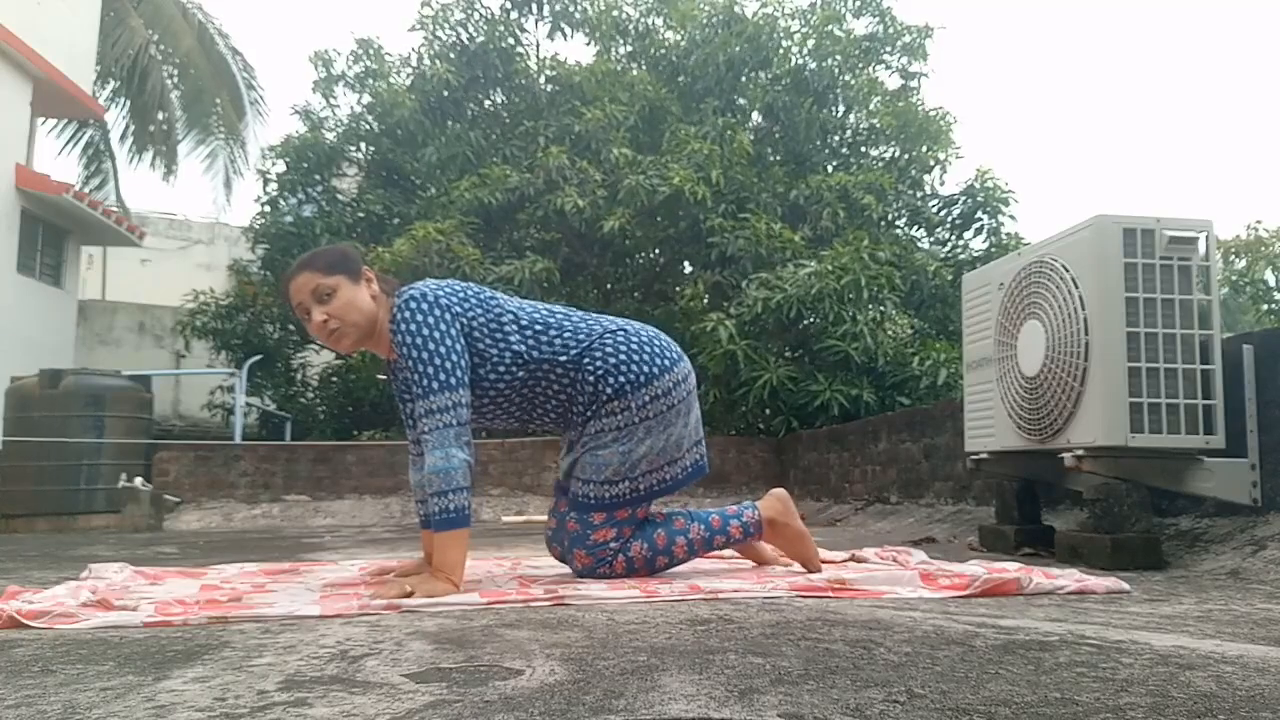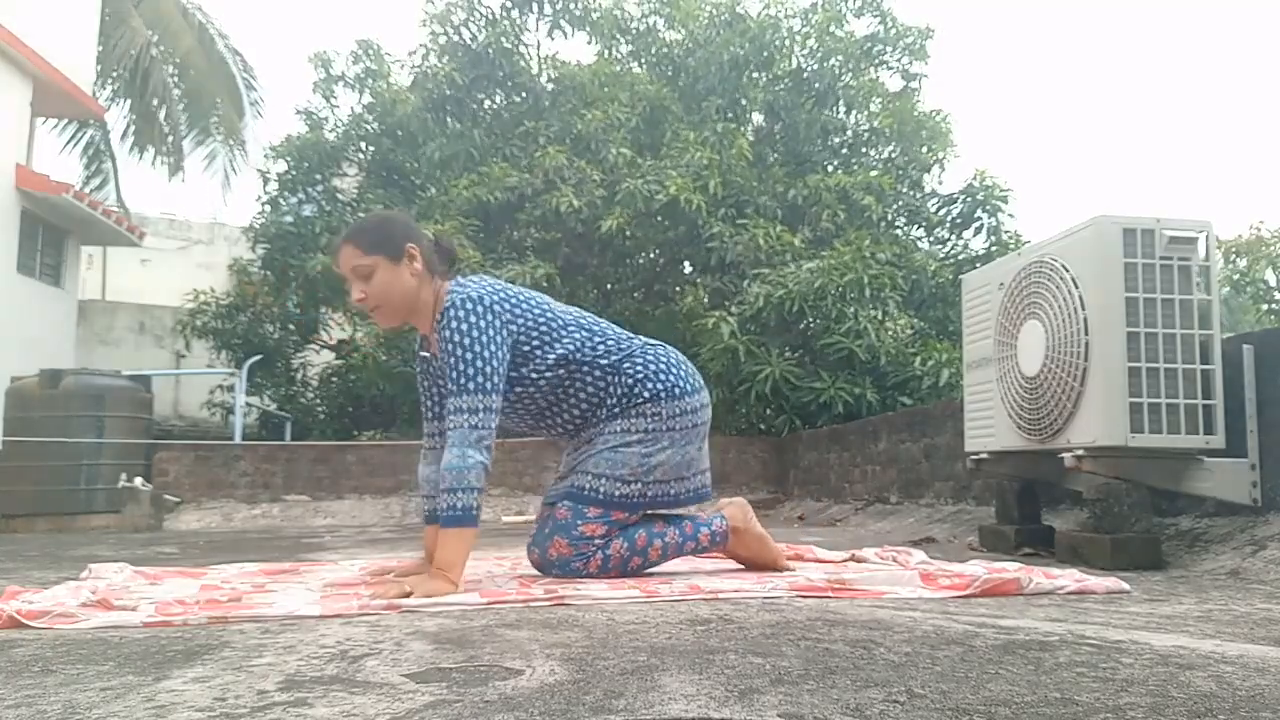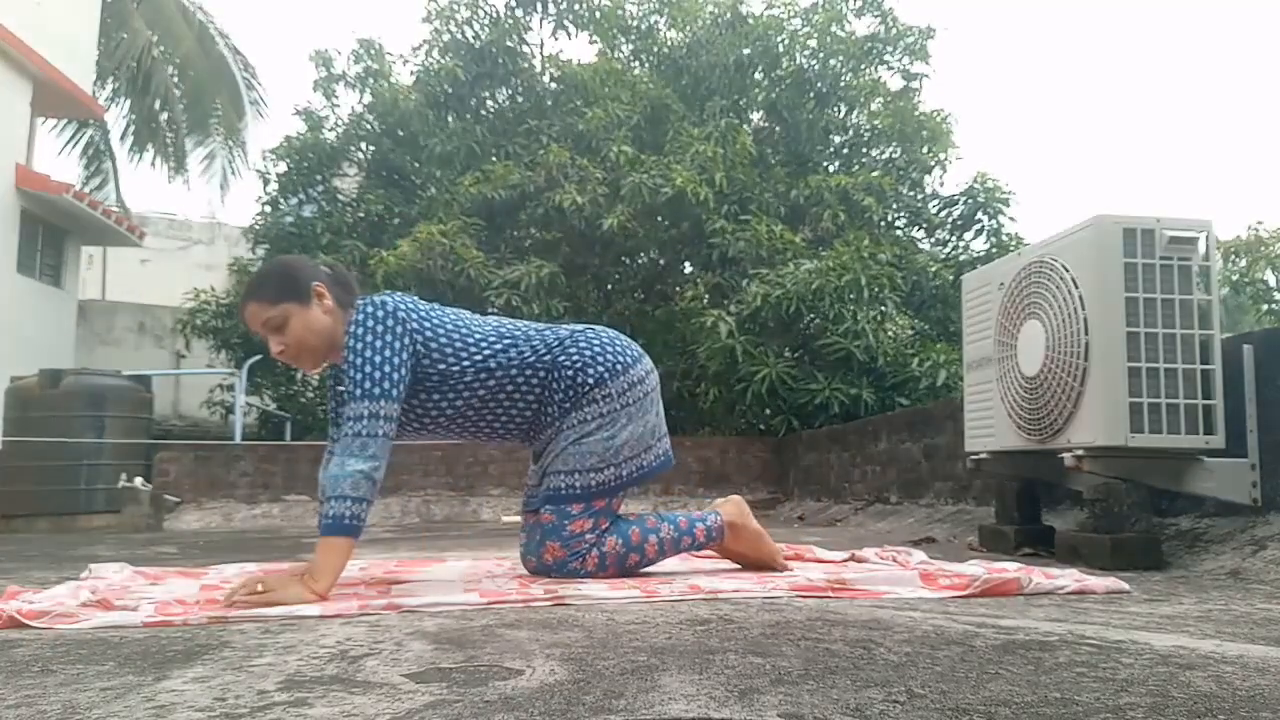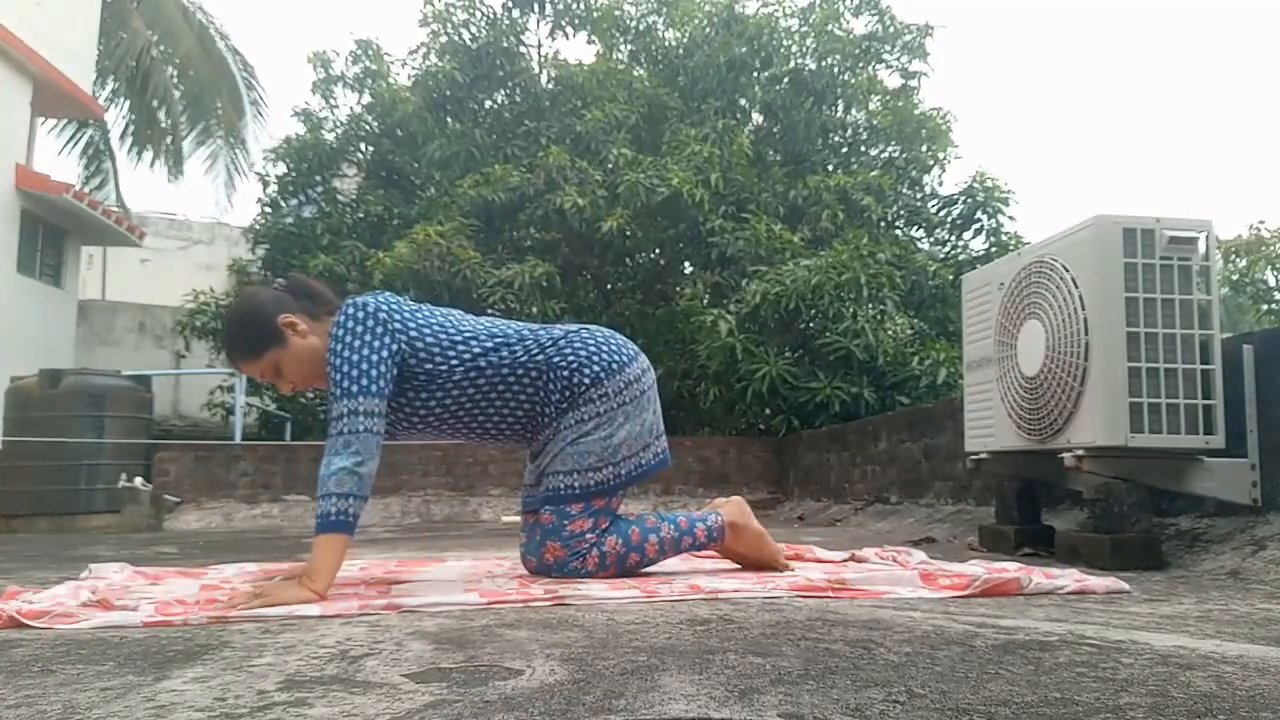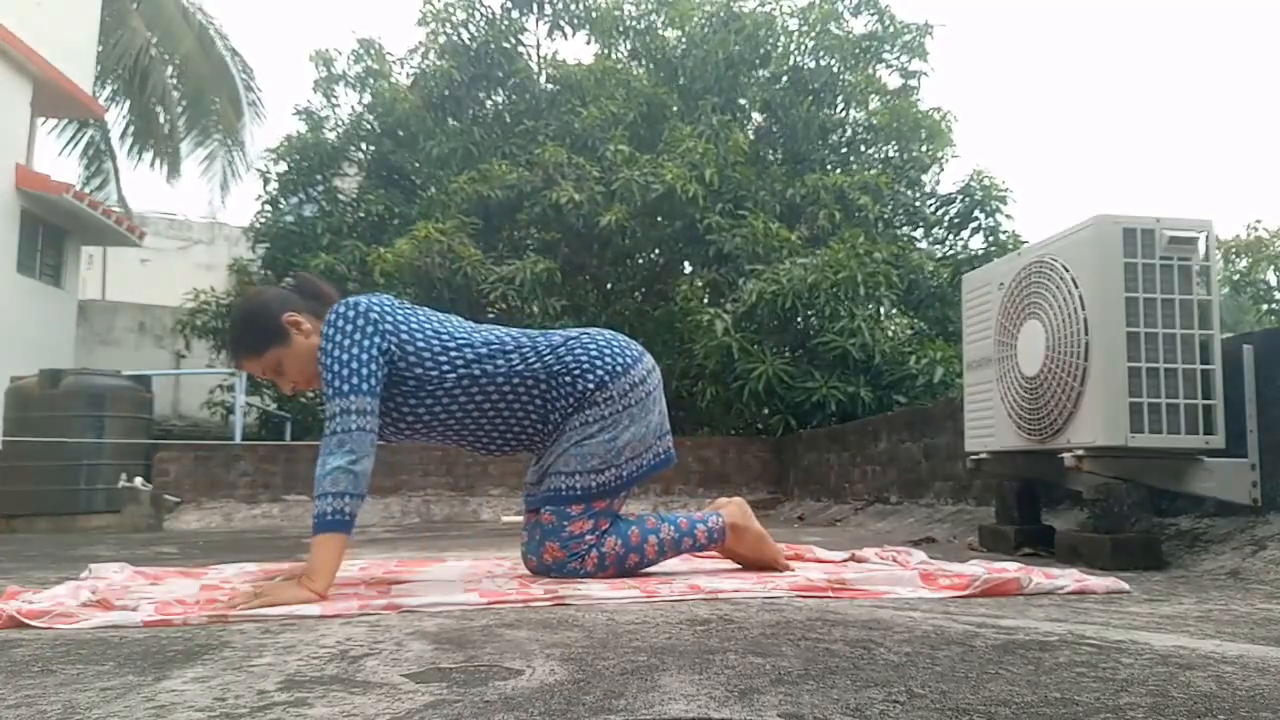
dt=1s
person 1, frame 1
left shoulder: (417, 309)
right shoulder: (400, 357)
left elbow: (447, 438)
right elbow: (426, 450)
left wrist: (446, 574)
right wrist: (432, 557)
left hip: (636, 379)
right hip: (619, 388)
left knee: (593, 553)
right knee: (564, 538)
left ankle: (761, 517)
right ankle: (729, 528)
person 1, frame 2
left shoulder: (469, 305)
right shoulder: (430, 343)
left elbow: (469, 441)
right elbow: (439, 444)
left wrist: (445, 573)
right wrist: (431, 559)
left hip: (658, 402)
right hip: (616, 420)
left knee: (564, 554)
right knee: (548, 552)
left ankle: (727, 530)
right ankle: (713, 523)
person 1, frame 3
left shoulder: (376, 320)
right shoulder: (345, 372)
left elbow: (364, 452)
right elbow: (341, 462)
left wrist: (317, 583)
right wrist: (313, 569)
left hip: (605, 380)
right hip: (572, 404)
left knee: (560, 555)
right knee: (543, 551)
left ankle: (722, 525)
right ankle: (713, 523)
person 1, frame 4
left shoulder: (360, 321)
right shoulder: (351, 366)
left elbow: (353, 451)
right elbow: (346, 455)
left wrist: (314, 582)
right wrist: (313, 565)
left hip: (600, 378)
right hip: (573, 401)
left knee: (561, 555)
right knee: (543, 553)
left ankle: (724, 525)
right ankle: (712, 520)
person 1, frame 5
left shoulder: (351, 321)
right shoulder: (362, 348)
left elbow: (346, 450)
right elbow: (347, 453)
left wrist: (313, 583)
right wrist: (314, 564)
left hip: (604, 381)
right hip: (582, 397)
left knee: (561, 555)
right knee: (543, 553)
left ankle: (724, 525)
right ankle: (713, 519)
